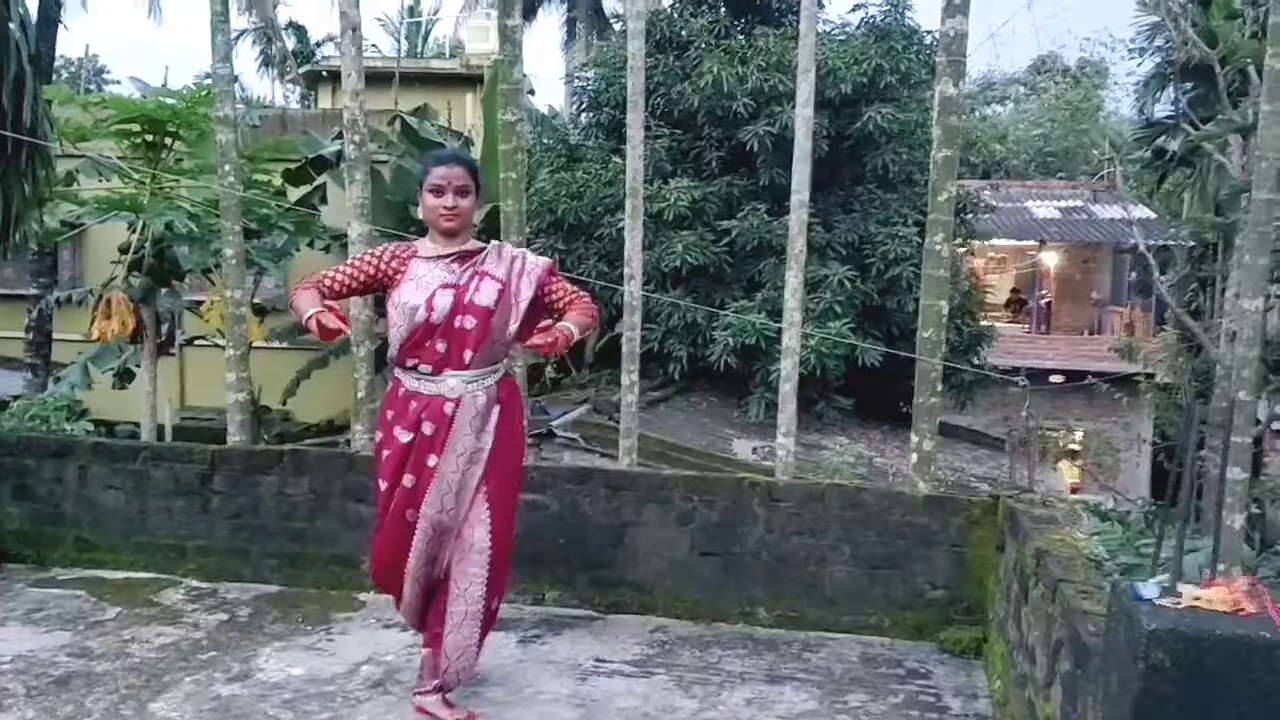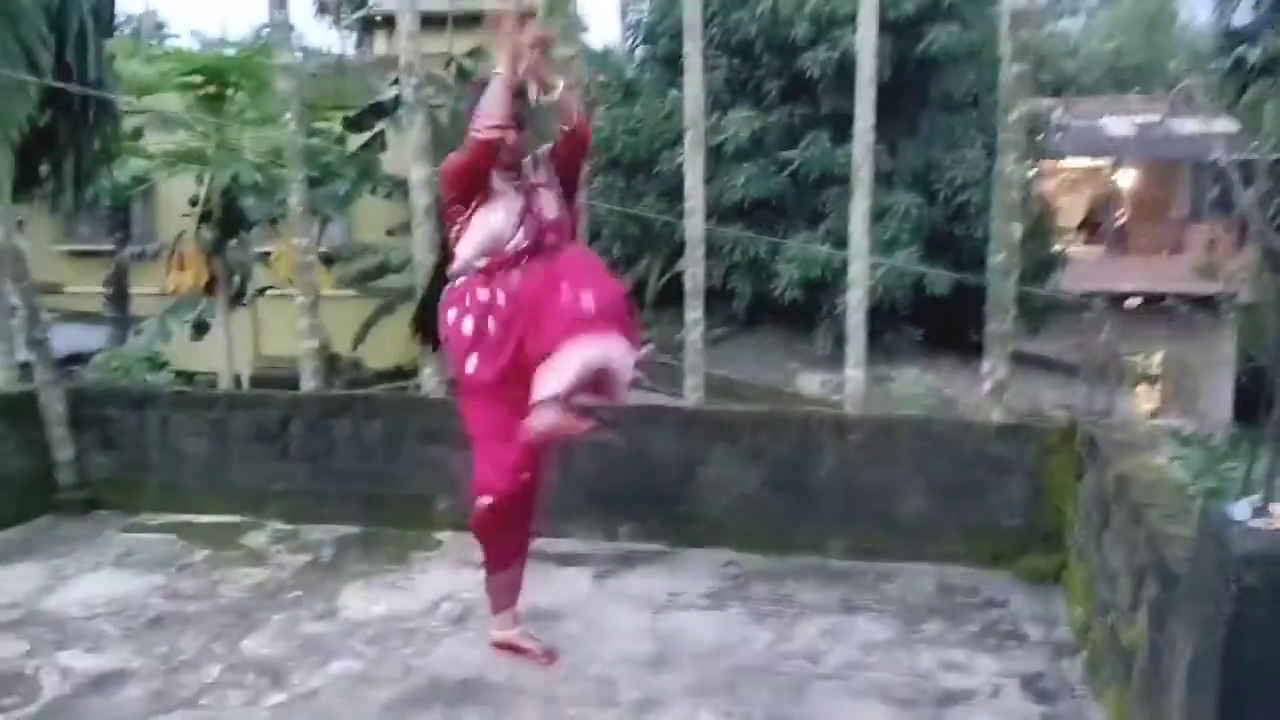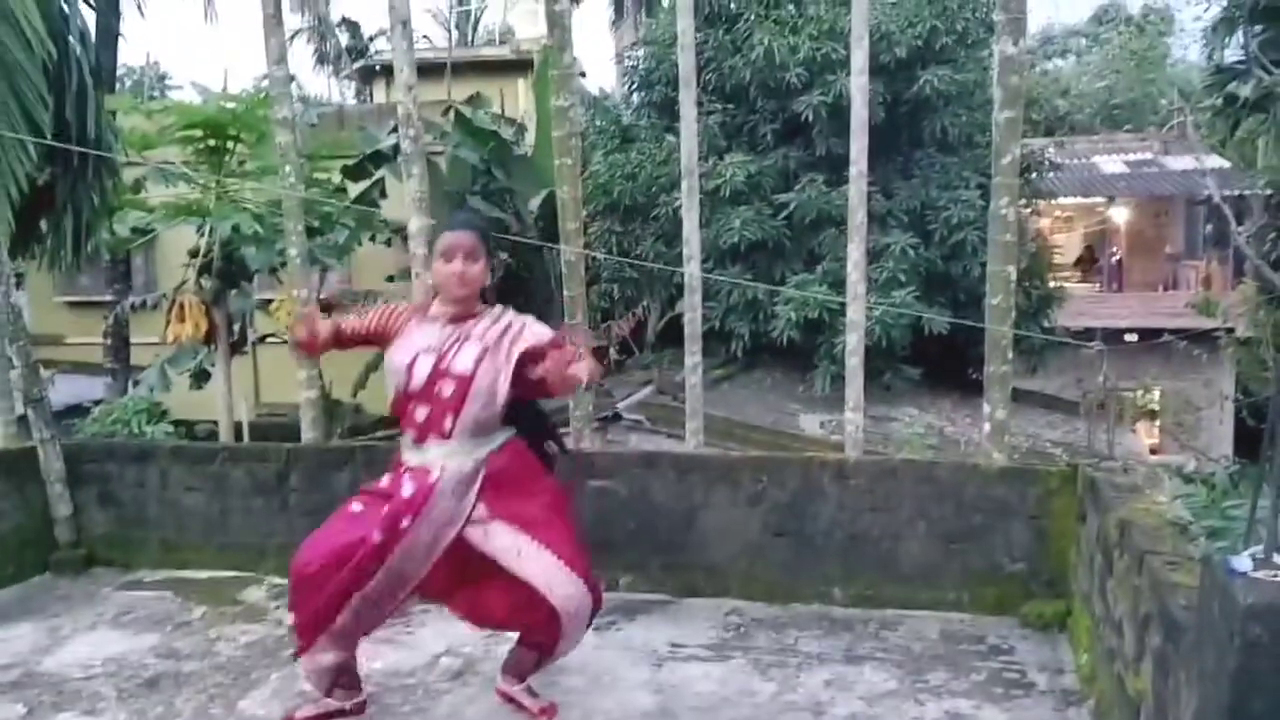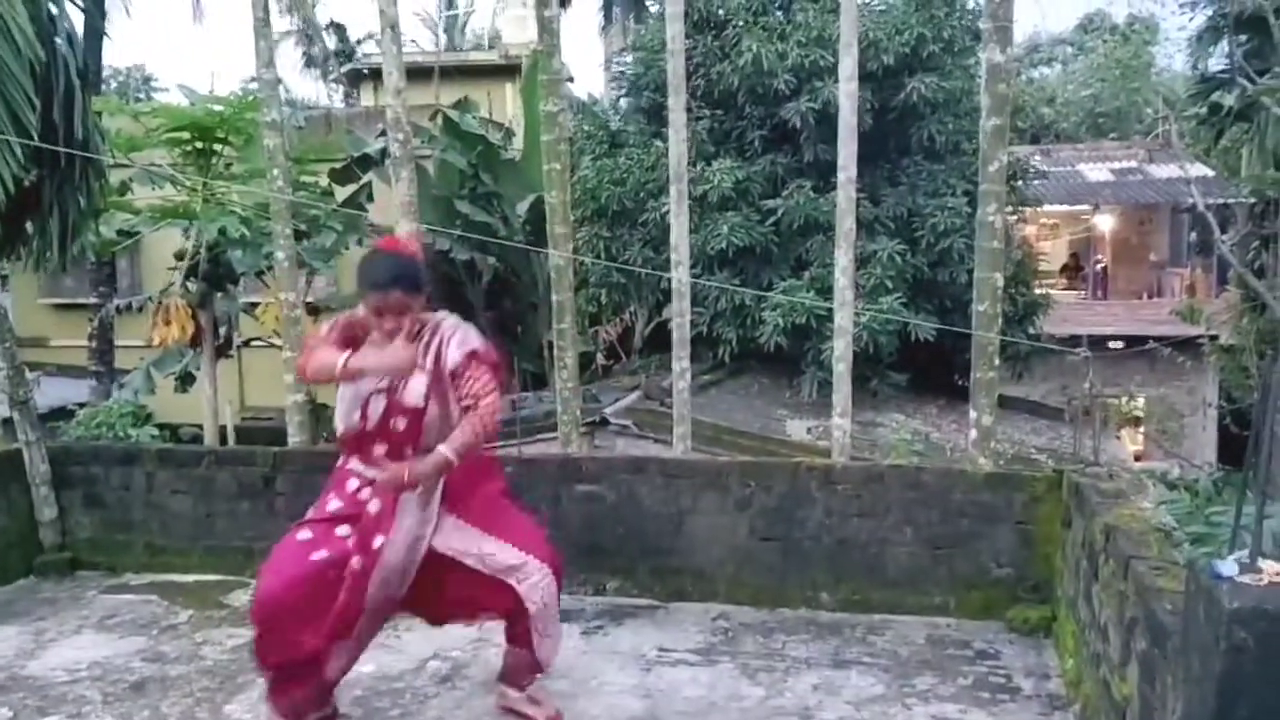
dt=0.7s
person 1, frame 1
left shoulder: (512, 265)
right shoulder: (395, 260)
left elbow: (582, 305)
right elbow: (309, 288)
left wrist: (564, 331)
right wrist: (316, 315)
left hip: (483, 421)
right hip: (415, 419)
left knee: (473, 547)
right knee: (409, 538)
person 1, frame 2
left shoulder: (551, 173)
right shoulder: (462, 175)
left elbow: (578, 130)
right elbow: (484, 141)
left wrist: (541, 65)
right wrist: (506, 62)
left hip: (535, 330)
right hip: (482, 318)
left knee: (514, 472)
right knee: (569, 307)
left ankle: (504, 621)
person 1, frame 3
left shoulder: (508, 331)
right shoulder: (403, 320)
left elbow: (580, 365)
right elbow: (332, 329)
left wrist: (570, 372)
right wrist: (313, 333)
left hip: (493, 481)
right hip: (417, 481)
left knee: (571, 595)
right knee: (322, 566)
left ankle: (514, 678)
person 1, frame 4
left shoulder: (454, 338)
right shoulder: (351, 333)
left elbow: (486, 412)
right elbow: (311, 362)
left wrist: (424, 470)
right wrist: (369, 363)
left hip: (446, 487)
right hip: (363, 492)
left knee: (532, 571)
right knee: (280, 596)
